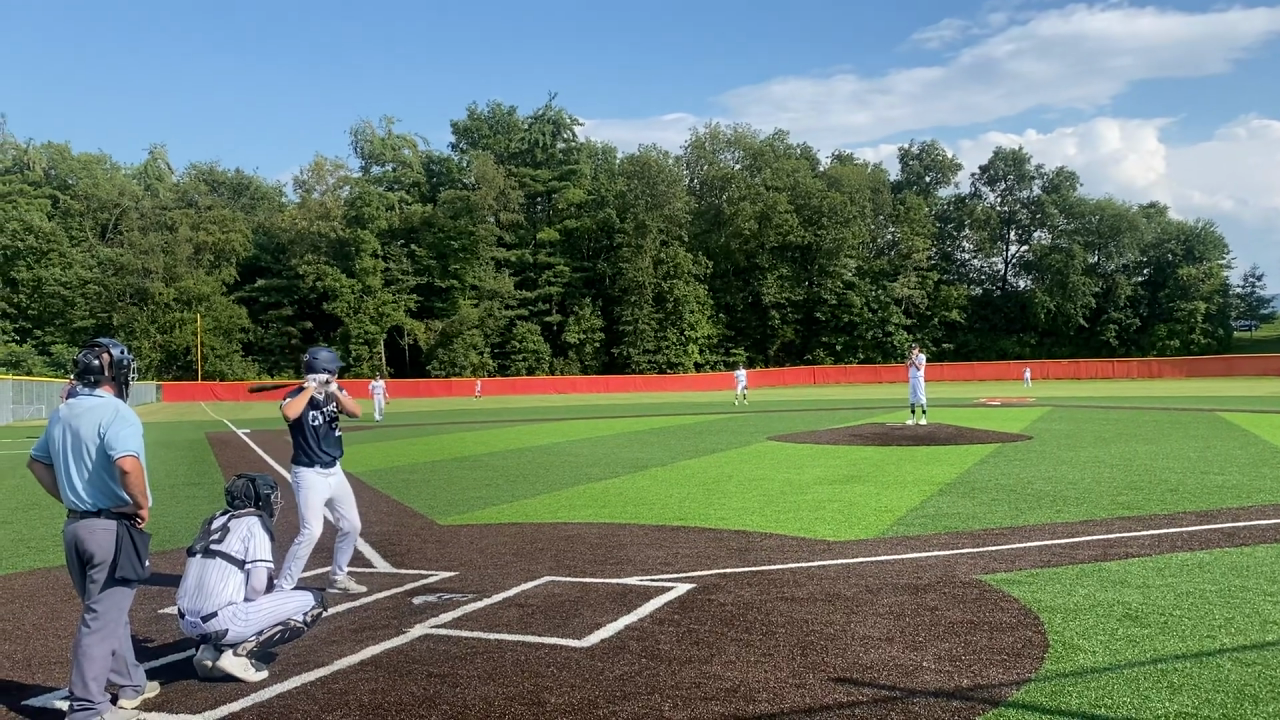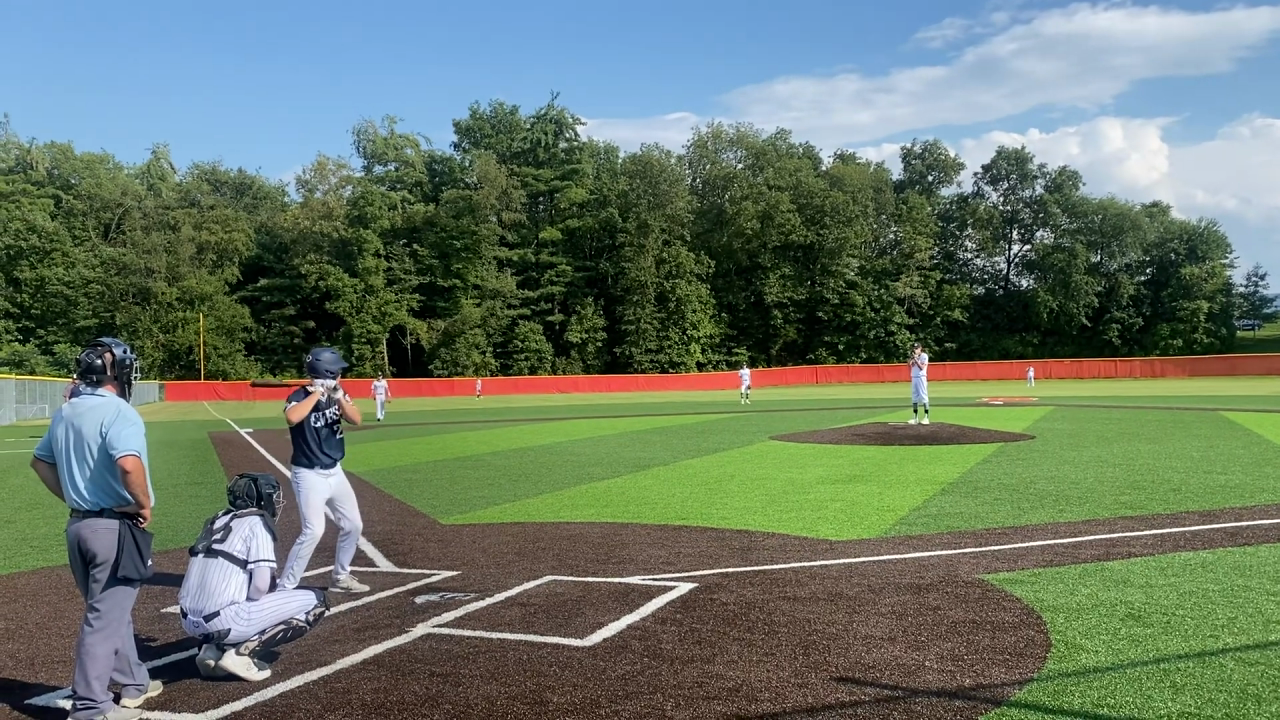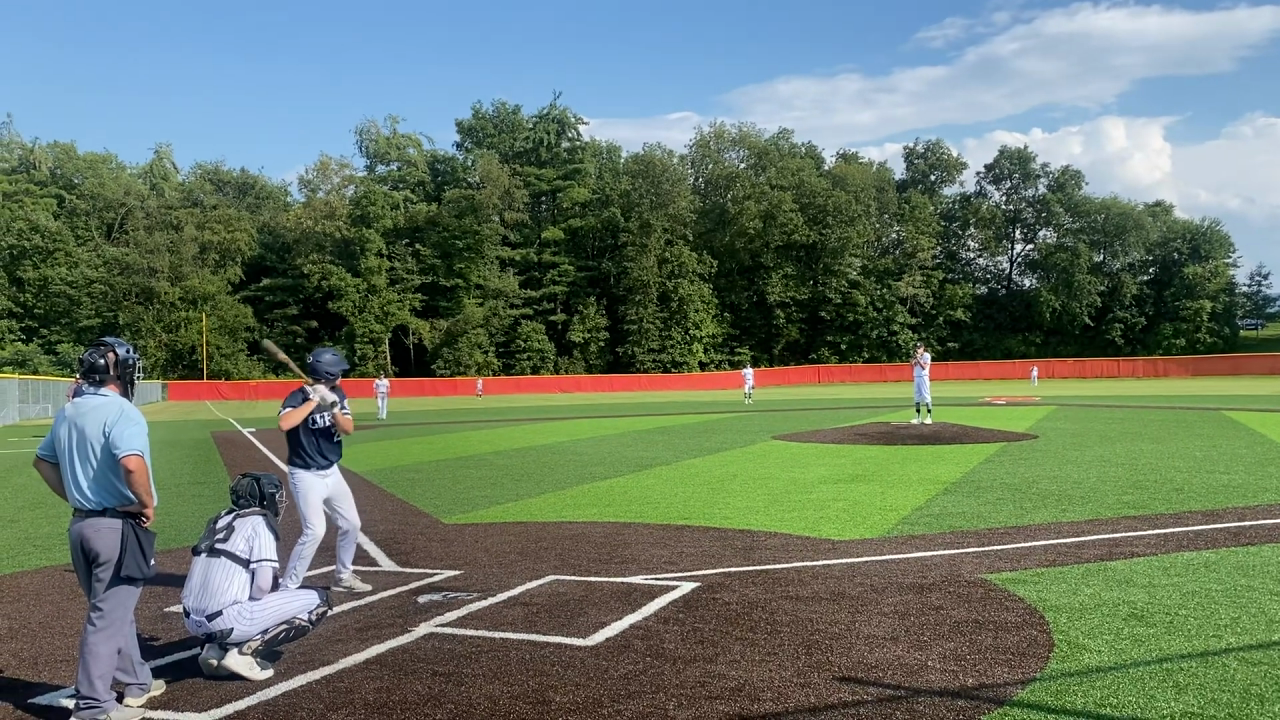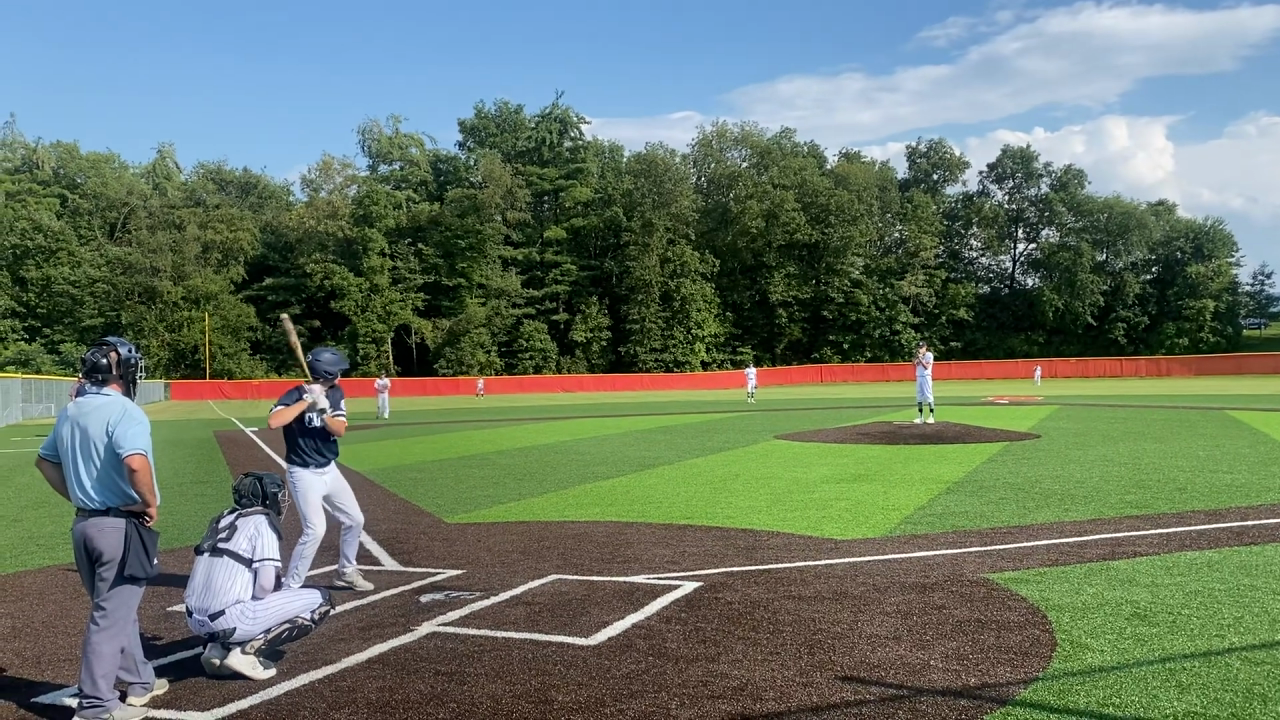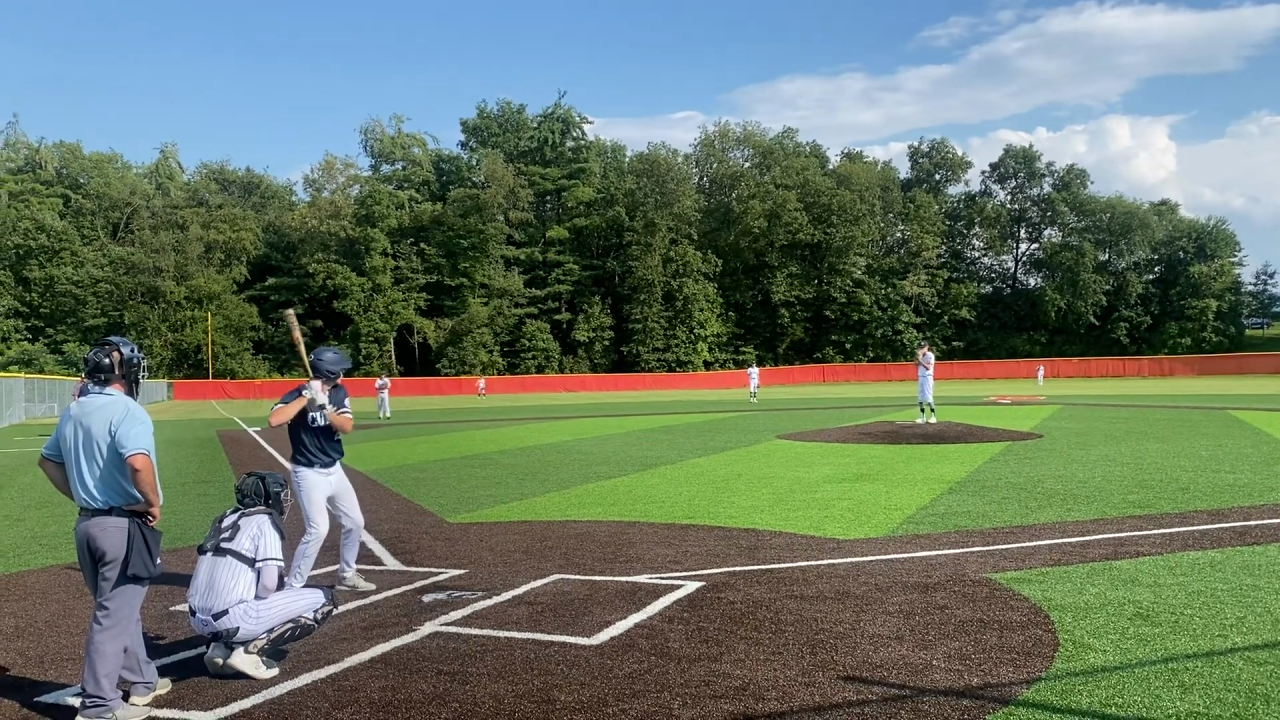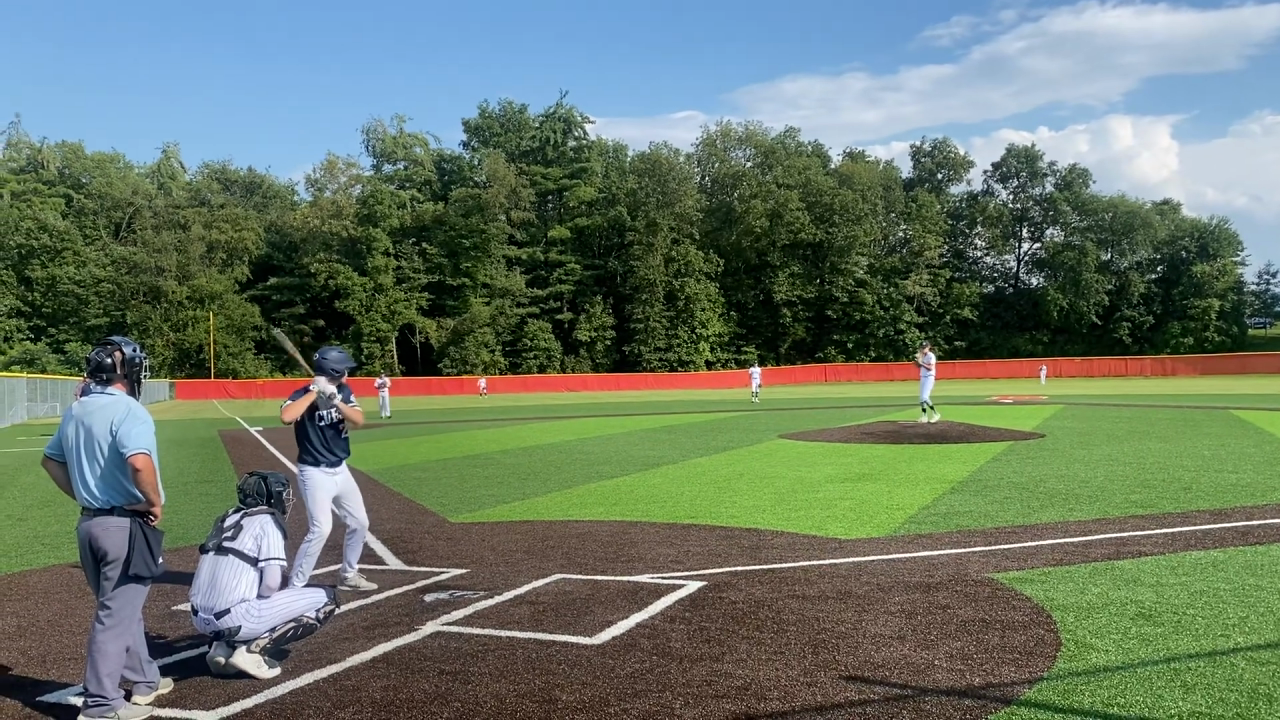
dt=0.2s
person 1, frame 1
left shoulder: (61, 413)
right shoulder: (116, 412)
left elbow: (37, 462)
right elbow: (127, 464)
right wrist: (142, 505)
left hip: (75, 526)
right hip: (112, 528)
left knee: (109, 609)
right knee: (103, 616)
left ankle: (130, 684)
person 1, frame 2
left shoulder: (64, 413)
right shoulder: (118, 411)
left elbow: (40, 461)
right elbow: (128, 464)
right wrist: (144, 504)
left hip: (78, 525)
right hip: (114, 527)
left knee: (112, 608)
right knee: (105, 615)
left ankle: (133, 683)
person 1, frame 3
left shoulder: (67, 412)
right shoulder: (122, 411)
left elbow: (43, 460)
right elbow: (132, 464)
right wrist: (147, 503)
left hip: (81, 524)
right hip: (117, 526)
left knee: (114, 608)
right knee: (108, 615)
left ankle: (136, 682)
person 1, frame 4
left shoulder: (69, 412)
right shoulder: (124, 411)
left elbow: (45, 461)
right elbow: (135, 463)
right wrist: (150, 503)
left hip: (84, 524)
right hip: (120, 526)
left knee: (117, 608)
right knee: (111, 615)
left ankle: (139, 681)
person 1, frame 5
left shoulder: (72, 412)
right shoulder: (127, 410)
left elbow: (48, 461)
right elbow: (138, 462)
right wrist: (153, 502)
left hip: (87, 523)
right hip: (123, 525)
left knee: (120, 607)
right knee: (114, 614)
left ankle: (142, 681)
person 1, frame 6
left shoulder: (74, 411)
right shoulder: (128, 410)
left elbow: (50, 460)
right elbow: (139, 462)
right wrist: (154, 502)
left hip: (89, 523)
right hip: (125, 525)
left knee: (122, 607)
right knee: (116, 614)
left ankle: (144, 680)
person 2, frame 1
left shoulder: (333, 391)
right shoulder: (297, 395)
left elbow: (356, 412)
right elbow: (289, 414)
left wrist: (332, 388)
right wrist: (311, 387)
left hip: (334, 471)
right hip: (308, 475)
left knee: (351, 526)
right knee: (311, 532)
left ankle: (338, 578)
right ankle: (282, 589)
person 2, frame 2
left shoulder: (336, 392)
right shoulder: (300, 396)
left elbow: (356, 419)
right elbow: (293, 418)
left wrist: (338, 395)
right wrist: (317, 392)
left hip: (335, 472)
right hip: (308, 475)
left knee: (353, 525)
right knee: (313, 531)
left ankle: (340, 577)
right ankle: (284, 588)
person 2, frame 3
left shoulder: (337, 394)
right shoulder: (297, 397)
left elbow: (348, 429)
right elbow: (284, 424)
left wrist: (333, 407)
right wrist: (314, 399)
left hip: (331, 472)
right hip: (305, 476)
left knee: (351, 524)
right knee: (314, 532)
left ankle: (343, 577)
right ankle: (287, 589)
person 2, frame 4
left shoulder: (336, 393)
right shoulder: (294, 396)
left elbow: (340, 430)
right elbow: (273, 422)
left wrist: (324, 411)
right wrist: (307, 399)
left hip: (330, 470)
right hip: (304, 474)
left knee: (354, 519)
right knee: (315, 531)
left ankle: (347, 572)
right ankle: (289, 588)
person 2, frame 5
left shoulder: (339, 392)
right shoulder: (296, 396)
left elbow: (347, 427)
right elbow: (274, 421)
left wrist: (325, 407)
right wrist: (306, 397)
left hip: (335, 470)
right hip: (308, 474)
left knee: (355, 523)
right knee: (318, 530)
left ankle: (347, 576)
right ankle: (291, 587)
person 2, frame 6
left shoulder: (343, 391)
right shoulder: (303, 395)
left elbow: (359, 420)
right elbow: (286, 417)
left wrist: (336, 400)
right wrist: (314, 391)
left hip: (341, 470)
right hip: (315, 474)
left knee: (359, 523)
right knee: (321, 529)
left ankle: (349, 575)
right ankle: (294, 587)
person 3, frame 1
left shoulder: (213, 521)
right shoulder: (255, 523)
right elbow: (257, 586)
right wrist: (247, 614)
left hip: (187, 622)
right hip: (220, 621)
right knee: (313, 602)
left ankle: (210, 650)
right ankle: (239, 654)
person 3, frame 2
left shoulder: (216, 521)
right shoulder: (257, 523)
right elbow: (261, 585)
right wrist: (249, 612)
left hip: (190, 621)
right hip: (222, 621)
right knee: (316, 601)
left ankle: (213, 649)
right ankle: (242, 653)
person 3, frame 3
left shoulder: (219, 520)
right shoulder: (259, 522)
right elbow: (263, 585)
right wrist: (253, 611)
left hip: (192, 620)
right hip: (226, 620)
right knee: (319, 600)
left ankle: (216, 648)
right ankle: (245, 652)
person 3, frame 4
left shoulder: (222, 520)
right shoulder: (262, 522)
right elbow: (265, 584)
right wrist: (256, 611)
left hip: (195, 620)
right hip: (228, 620)
right knee: (321, 600)
left ankle: (217, 648)
right ankle: (247, 652)
person 3, frame 5
left shoulder: (225, 519)
right shoulder: (264, 521)
right elbow: (268, 584)
right wrist: (257, 611)
left hip: (198, 619)
right hip: (231, 619)
right knee: (324, 599)
left ankle: (221, 648)
right ankle: (250, 651)
person 3, frame 6
left shoulder: (227, 519)
right shoulder: (267, 521)
right elbow: (272, 583)
left hip: (201, 619)
right hip: (233, 619)
right knee: (326, 599)
left ankle: (223, 647)
right ankle: (252, 651)
